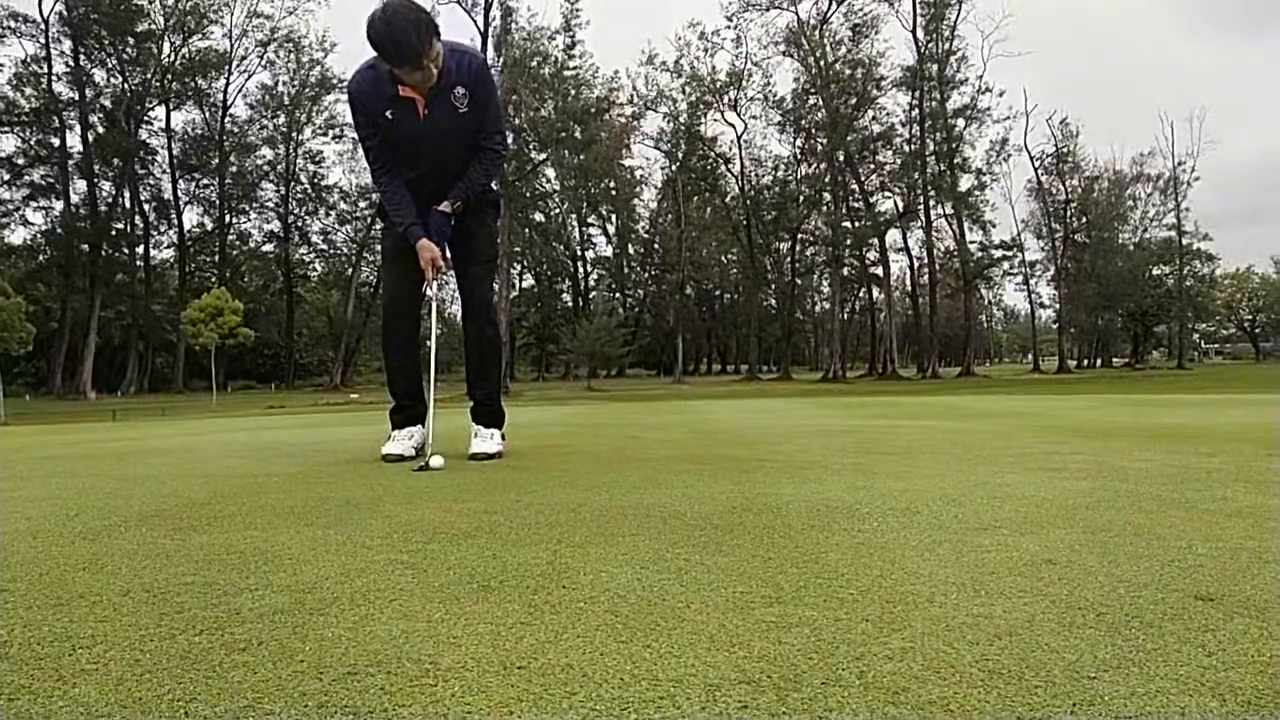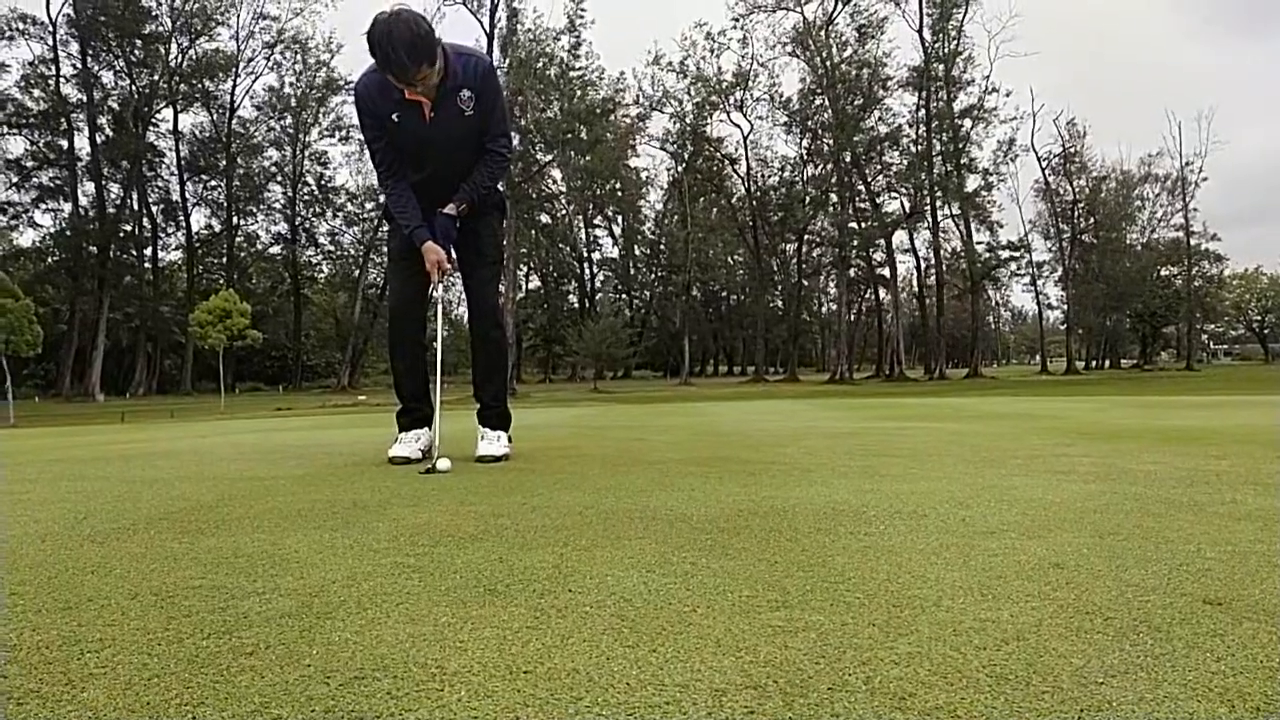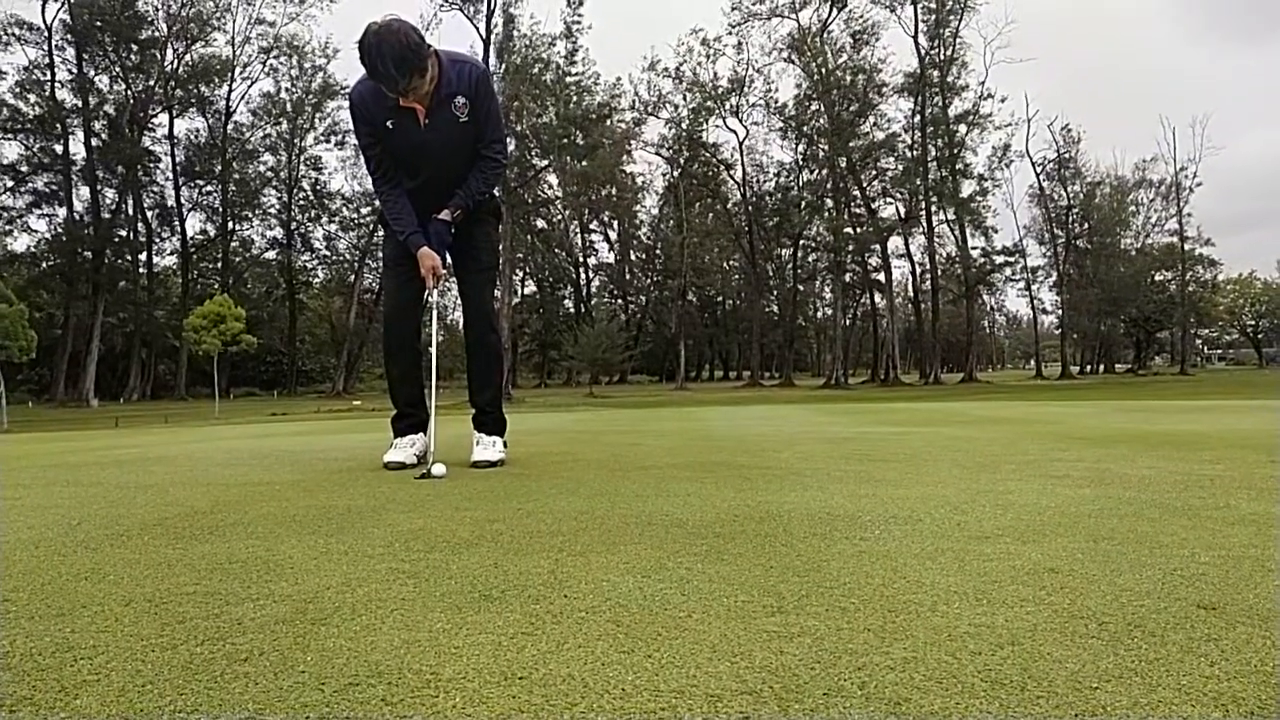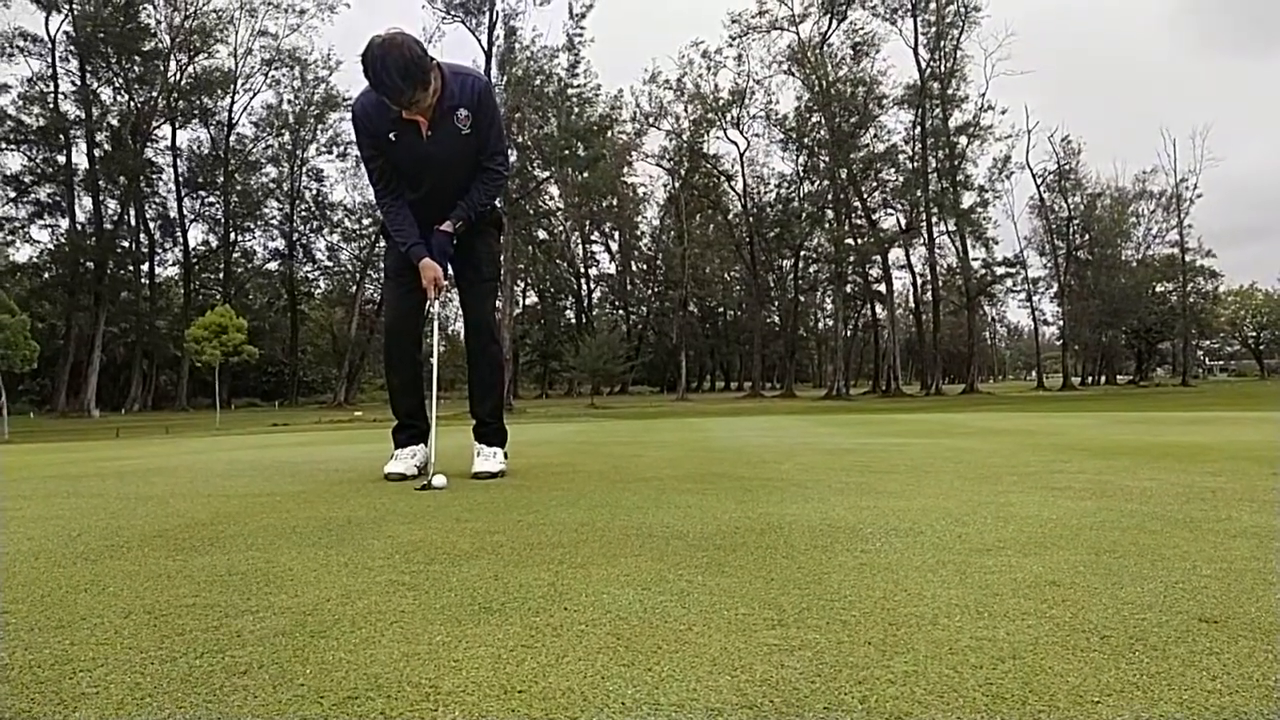
dt=0.5s
person 1, frame 1
left shoulder: (471, 66)
right shoulder: (365, 88)
left elbow: (494, 147)
right elbow: (385, 173)
left wrist: (452, 205)
right wrist: (417, 236)
left hip: (469, 200)
right hip: (406, 208)
left knee: (479, 304)
right knee: (397, 308)
left ankle: (487, 422)
right ankle: (407, 423)
person 1, frame 2
left shoulder: (476, 69)
right shoulder: (370, 91)
left elbow: (499, 150)
right elbow: (389, 175)
left wrist: (456, 207)
right wrist: (421, 238)
left hip: (474, 203)
right hip: (411, 210)
left knee: (485, 307)
right knee: (403, 311)
left ankle: (494, 424)
right ankle: (414, 425)
person 1, frame 3
left shoulder: (471, 76)
right shoulder: (365, 99)
left elbow: (494, 156)
right elbow: (385, 182)
left wrist: (452, 212)
right wrist: (417, 244)
left hip: (470, 208)
right hip: (406, 216)
left knee: (480, 312)
right knee: (398, 316)
left ankle: (489, 429)
right ankle: (409, 430)
person 1, frame 4
left shoulder: (473, 89)
right shoulder: (367, 111)
left elbow: (496, 167)
right elbow: (387, 193)
left wrist: (453, 225)
right wrist: (419, 255)
left hip: (472, 220)
right hip: (408, 227)
left knee: (481, 323)
right knee: (399, 327)
left ankle: (490, 440)
right ankle: (410, 441)
